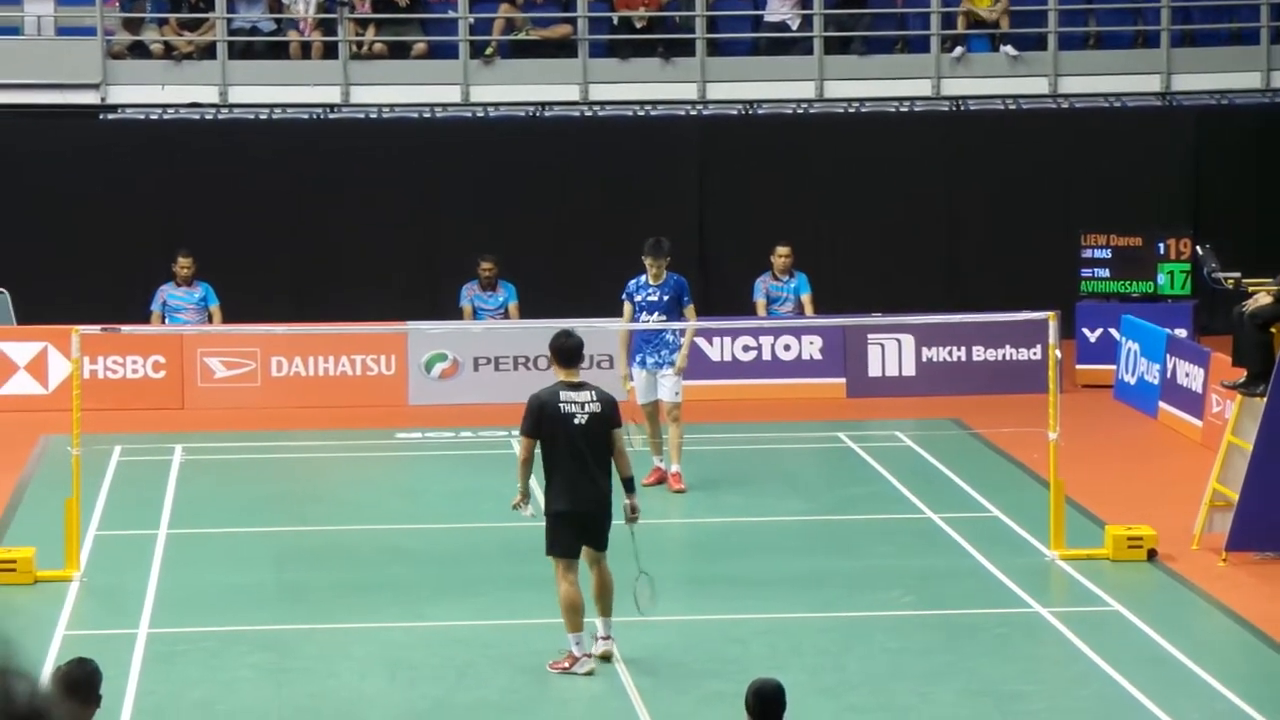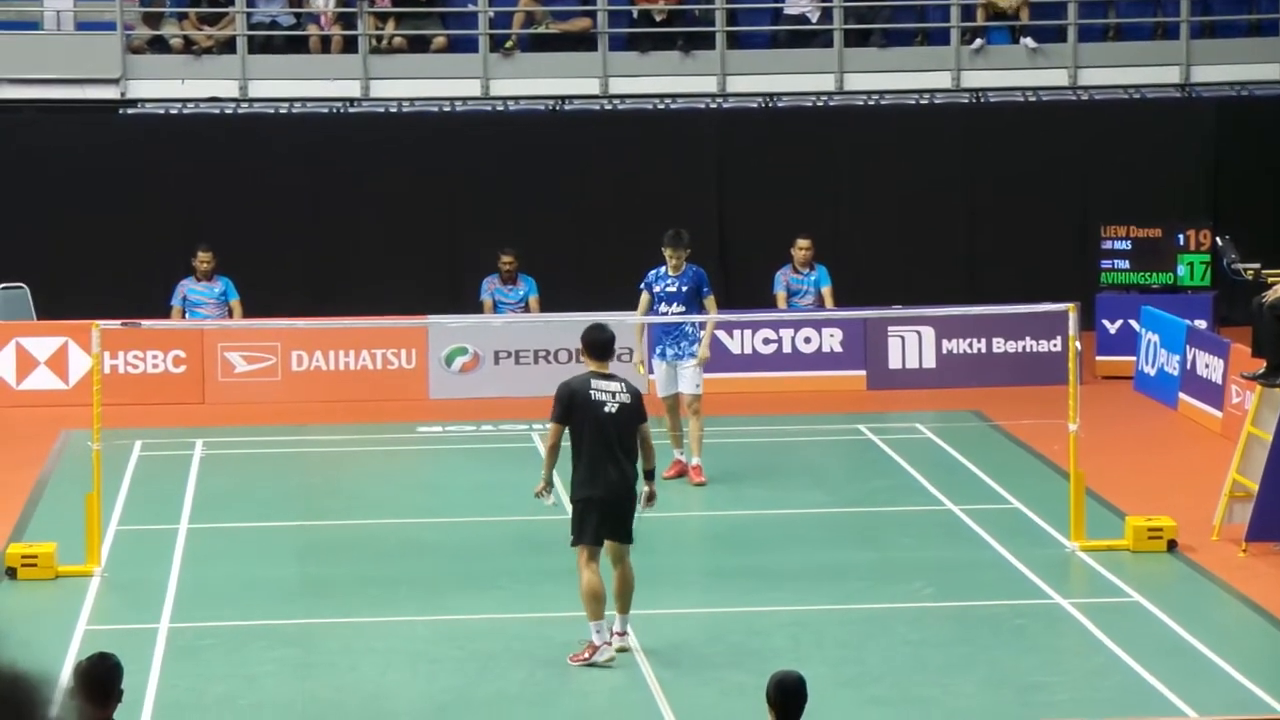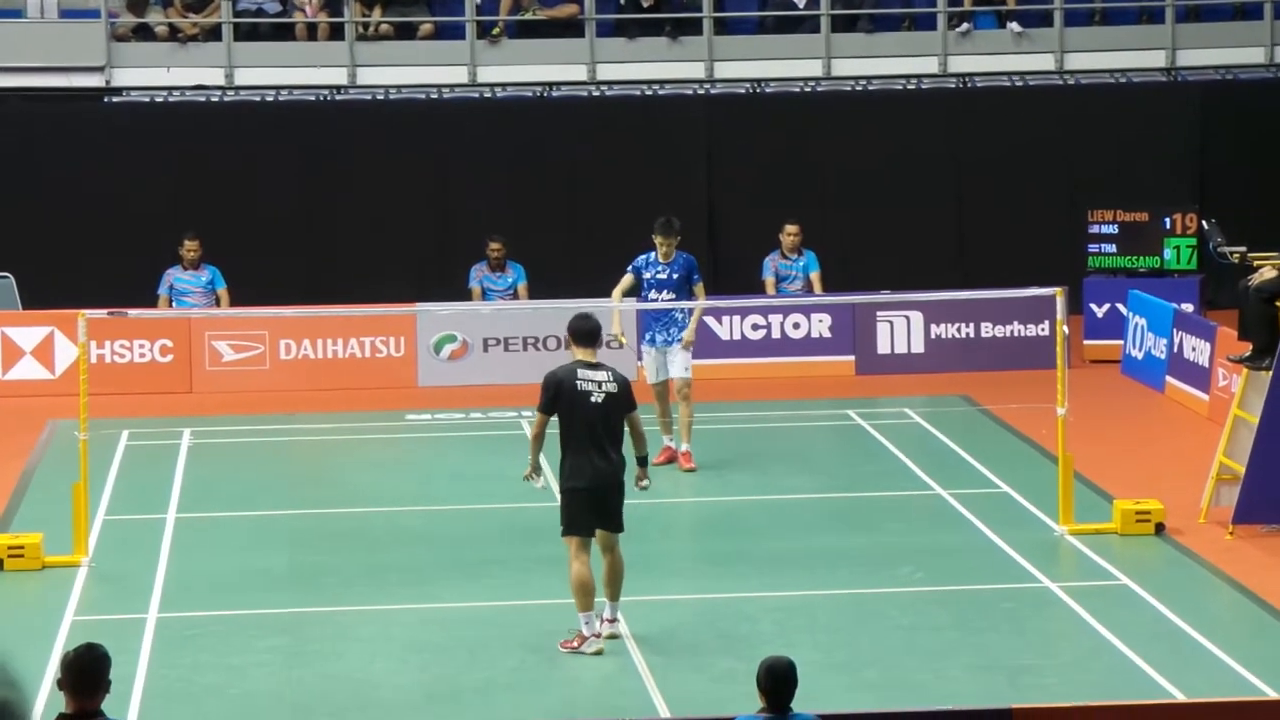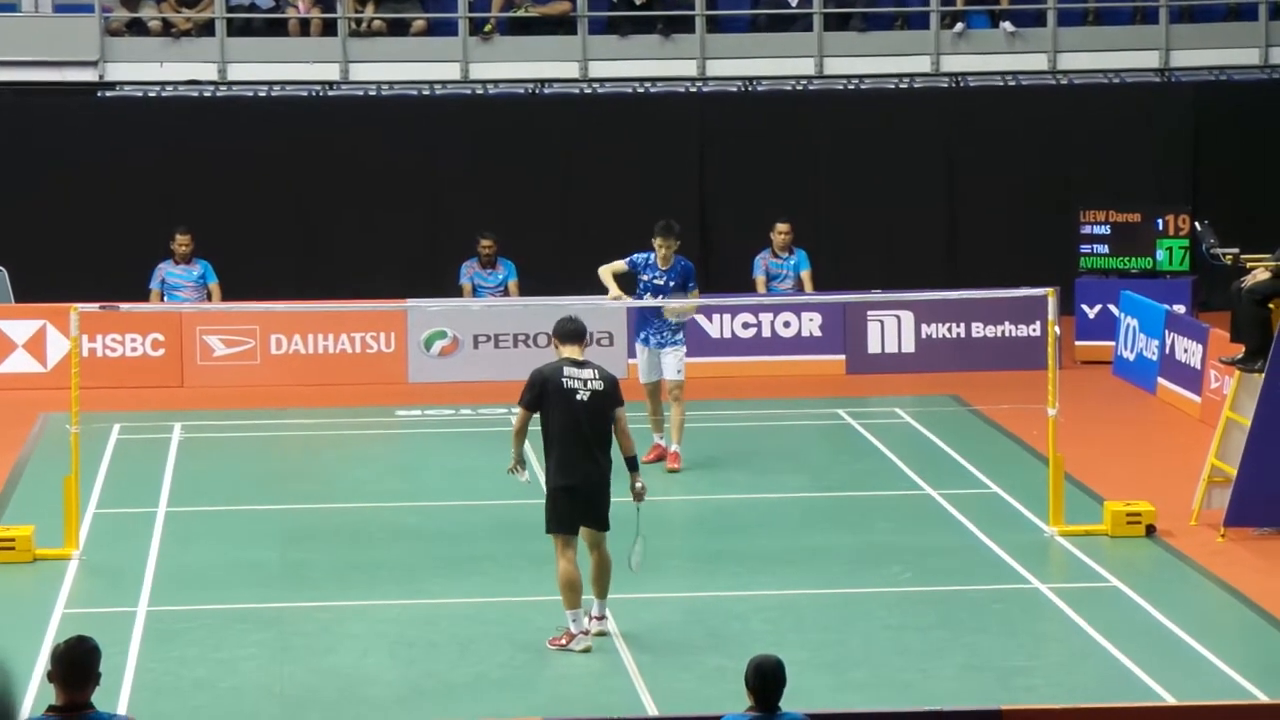
dt=0.5s
person 1, frame 1
left shoulder: (541, 401)
right shoulder: (605, 399)
left elbow: (526, 454)
right elbow: (619, 451)
left wrist: (523, 490)
right wrist: (630, 494)
left hip: (562, 502)
right hip: (599, 499)
left knee: (566, 573)
right knee: (598, 562)
left ankle: (579, 654)
right ankle: (605, 638)
person 1, frame 2
left shoulder: (571, 388)
right shoulder: (631, 391)
left elbow: (553, 442)
right elbow: (646, 443)
left wrist: (546, 478)
right wrist: (649, 481)
left hip: (589, 489)
right hip: (624, 488)
left knee: (588, 562)
right knee: (621, 558)
left ankle: (600, 642)
right ankle: (621, 632)
person 1, frame 3
left shoulder: (558, 378)
right shoulder: (618, 379)
left elbow: (538, 429)
right elbow: (636, 429)
left wrist: (534, 462)
right wrist: (642, 466)
left hip: (577, 478)
right hip: (612, 477)
left knee: (578, 552)
right knee: (610, 546)
left ankle: (589, 633)
right ankle: (611, 619)
person 1, frame 4
left shoulder: (544, 375)
right shoulder: (606, 378)
left elbow: (520, 425)
right elbow: (622, 429)
left wrist: (517, 456)
right wrist: (634, 474)
left hip: (563, 478)
right hip: (598, 476)
left knee: (565, 550)
right knee: (597, 544)
left ankle: (577, 631)
right ankle: (599, 616)
person 2, frame 1
left shoulder: (678, 284)
right shoulder: (633, 286)
left elbow: (691, 320)
right elbow: (626, 326)
left wrist: (683, 353)
right wrist: (624, 362)
left hip: (669, 359)
right hip: (641, 359)
left knee: (672, 413)
right knee: (649, 414)
left ankle: (675, 471)
right ankle: (658, 466)
person 2, frame 2
left shoulder: (697, 275)
right shoulder: (653, 277)
left elbow: (712, 312)
right elbow: (641, 314)
left wrist: (705, 344)
right wrist: (638, 349)
left hip: (689, 350)
right hip: (661, 351)
left knee: (693, 405)
right knee: (669, 406)
left ankle: (696, 464)
right ankle: (679, 459)
person 2, frame 3
left shoulder: (688, 262)
right shoulder: (643, 262)
left elbow: (701, 297)
right elbow: (618, 291)
left wrist: (692, 328)
right wrist: (616, 322)
left hip: (678, 337)
right hip: (651, 337)
left knee: (683, 391)
right knee: (659, 393)
left ankle: (685, 450)
right ankle: (668, 445)
person 2, frame 4
left shoulder: (685, 268)
right shoulder: (641, 260)
left elbow: (695, 303)
right elbow: (604, 269)
left wrist: (682, 310)
right wrist: (613, 289)
left hip: (672, 338)
right hip: (645, 336)
left knee: (675, 391)
right knee: (651, 391)
left ankle: (674, 450)
right ankle: (658, 443)
